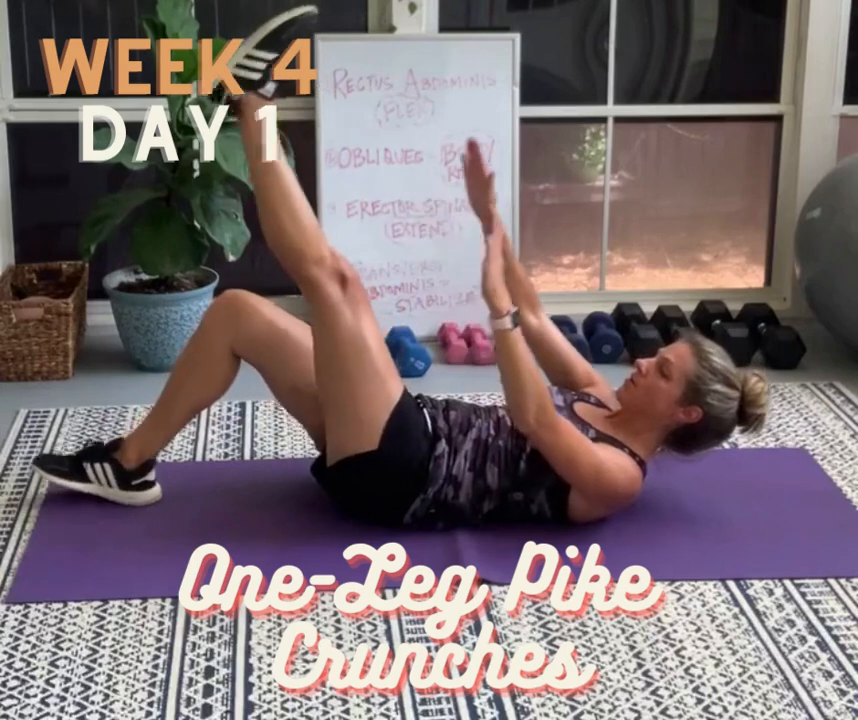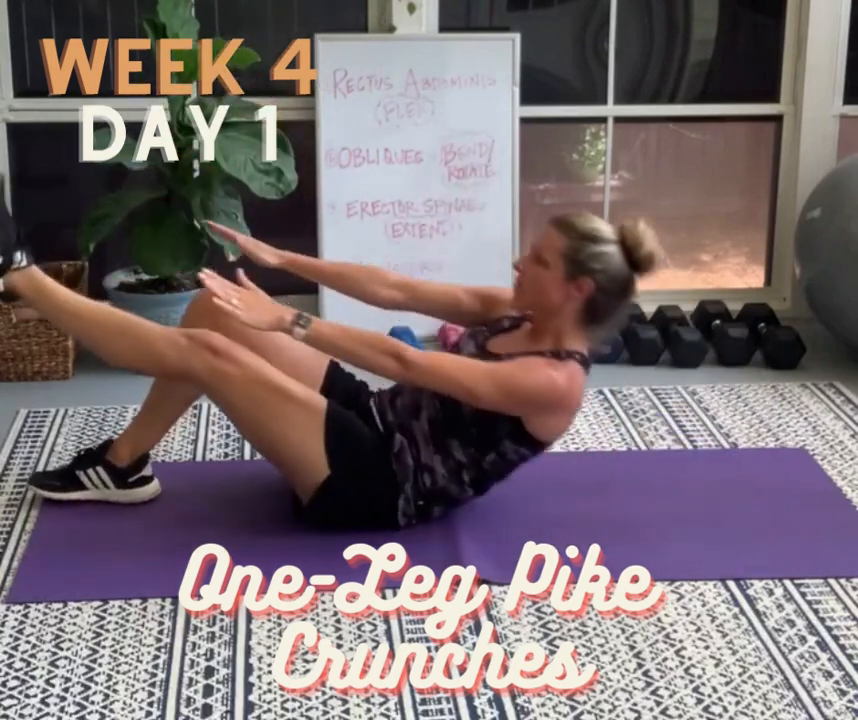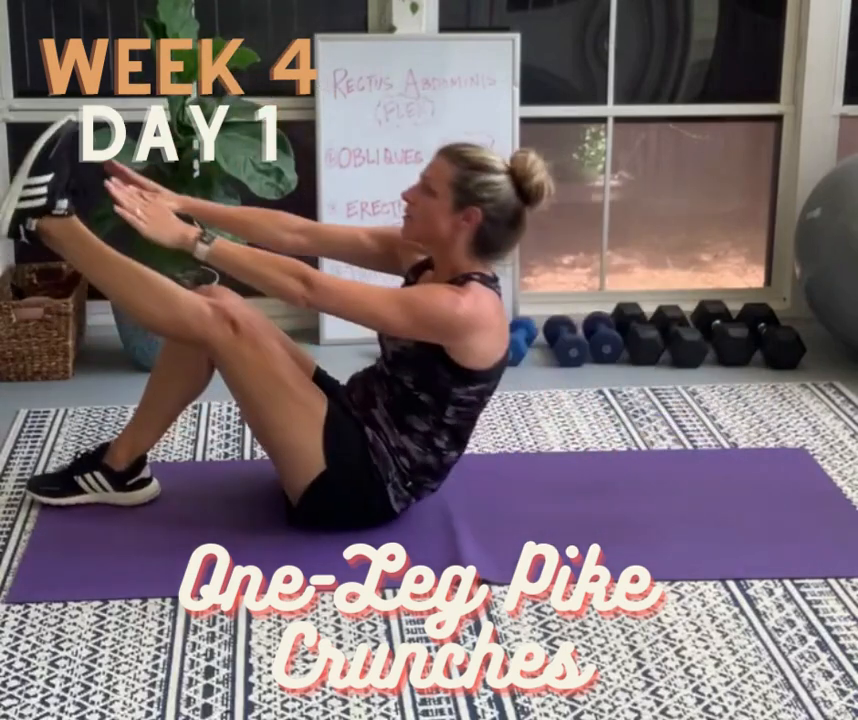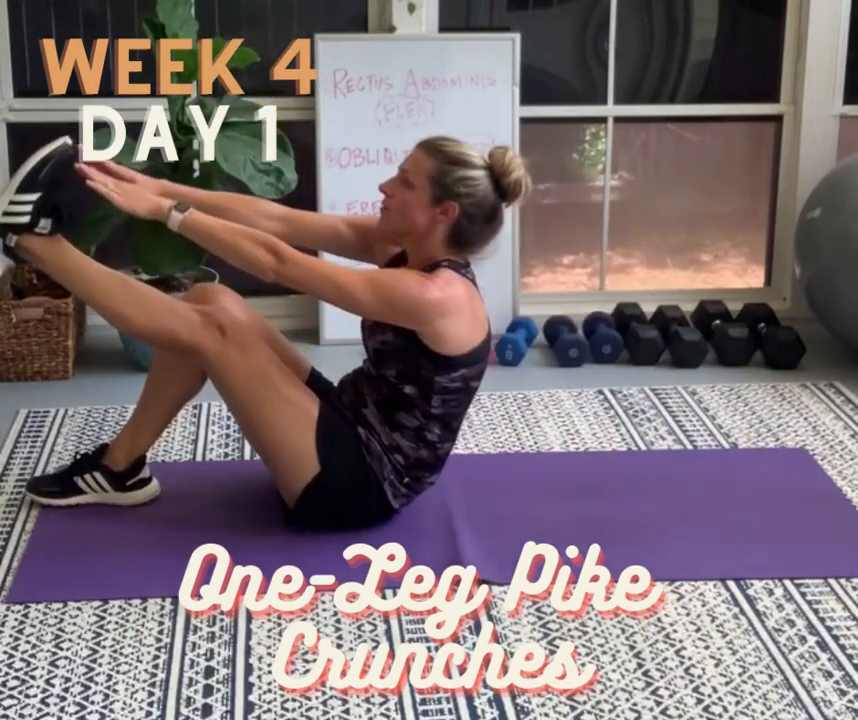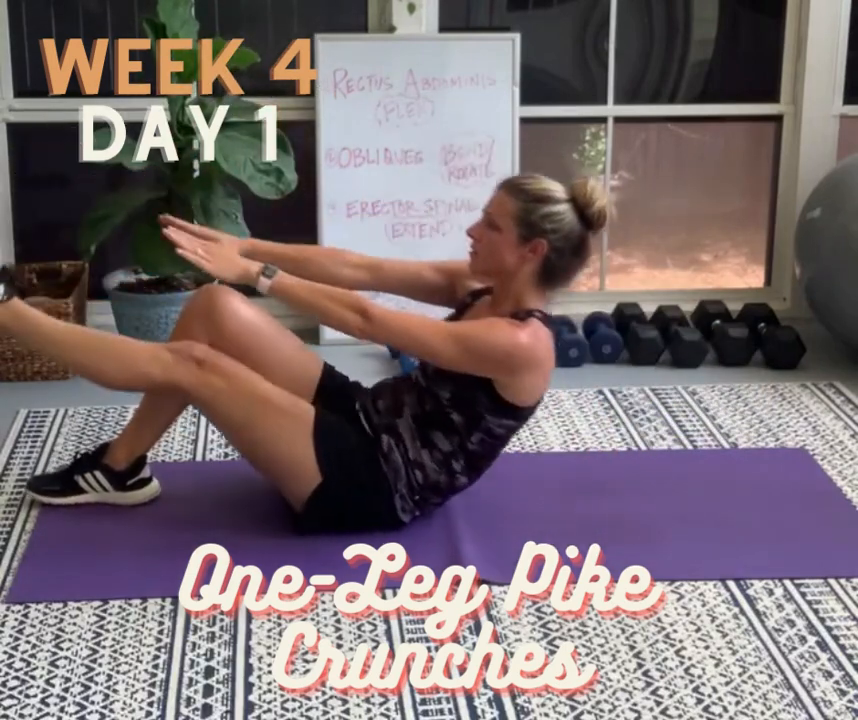
dt=0.5s
person 1, frame 1
left shoulder: (616, 478)
right shoulder: (607, 403)
left elbow: (535, 423)
right elbow: (535, 316)
left wrist: (502, 311)
right wrist: (491, 216)
left hip: (398, 470)
right hip: (409, 431)
left knee: (333, 279)
right knee: (240, 315)
left ankle: (254, 101)
right ankle: (126, 469)
person 1, frame 2
left shoulder: (557, 381)
right shoulder: (518, 311)
left elbow: (407, 364)
right elbow: (398, 288)
left wrist: (289, 322)
right wrist: (284, 261)
left hip: (373, 485)
right hip: (375, 422)
left knee: (203, 351)
right knee: (216, 308)
right ankle: (122, 465)
person 1, frame 3
left shoulder: (465, 308)
right shoulder: (425, 256)
left elbow: (307, 288)
right elbow: (301, 232)
left wrist: (191, 238)
right wrist: (184, 205)
left hip: (365, 483)
right hip: (355, 429)
left knee: (223, 322)
right knee: (211, 304)
left ankle: (52, 220)
right ankle: (121, 467)
person 1, frame 4
left shoulder: (434, 295)
right shoulder: (406, 246)
left elbow: (278, 262)
right elbow: (278, 218)
left wrist: (164, 210)
right wrist: (159, 187)
left hip: (360, 483)
right hip: (347, 428)
left knee: (211, 328)
right knee: (210, 300)
right ankle: (120, 468)
person 1, frame 5
left shoulder: (522, 345)
right shoulder: (484, 288)
left elbow: (365, 321)
right elbow: (359, 268)
left wrist: (255, 274)
right wrist: (240, 246)
left hip: (368, 485)
right hip: (361, 420)
left knee: (187, 364)
right knee: (212, 306)
right ankle: (121, 469)
